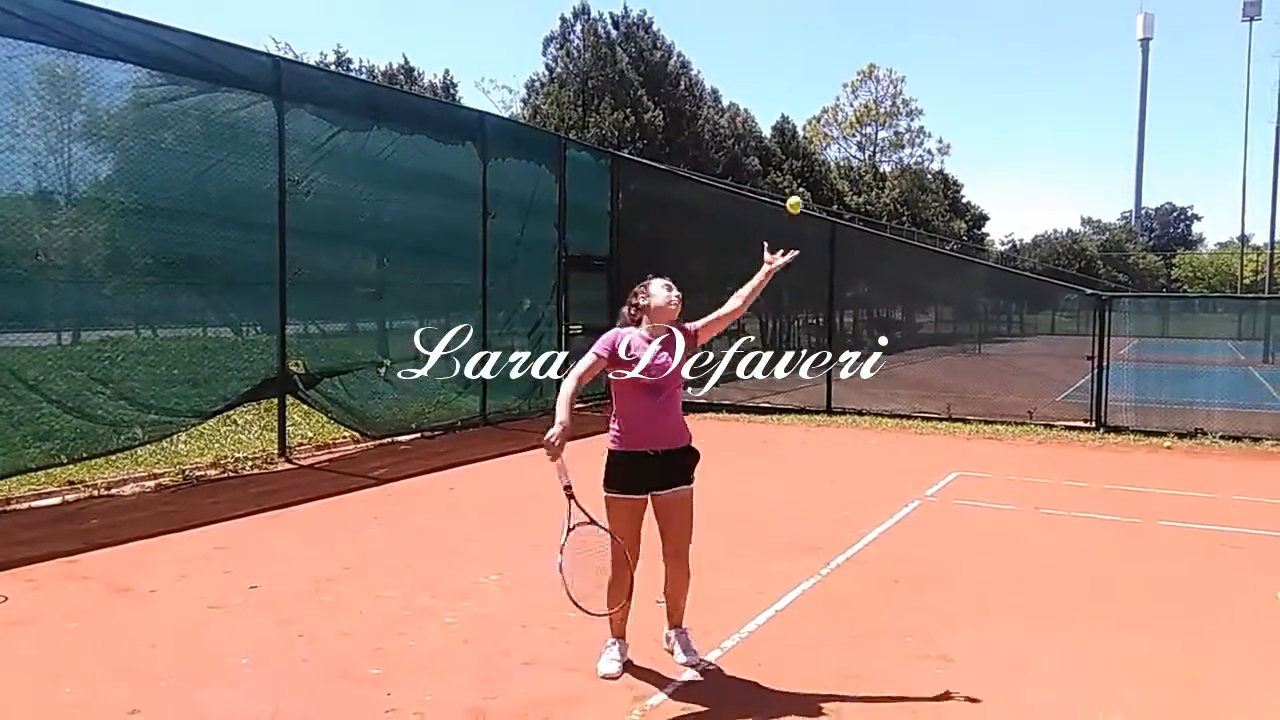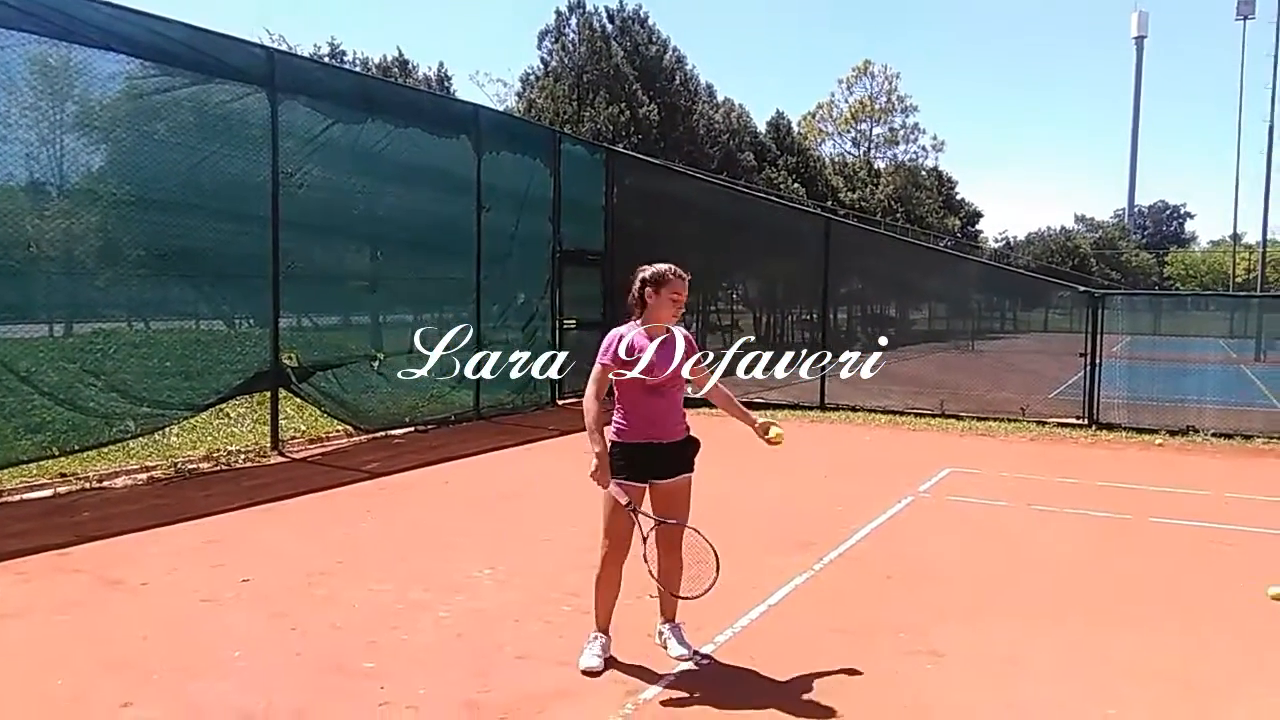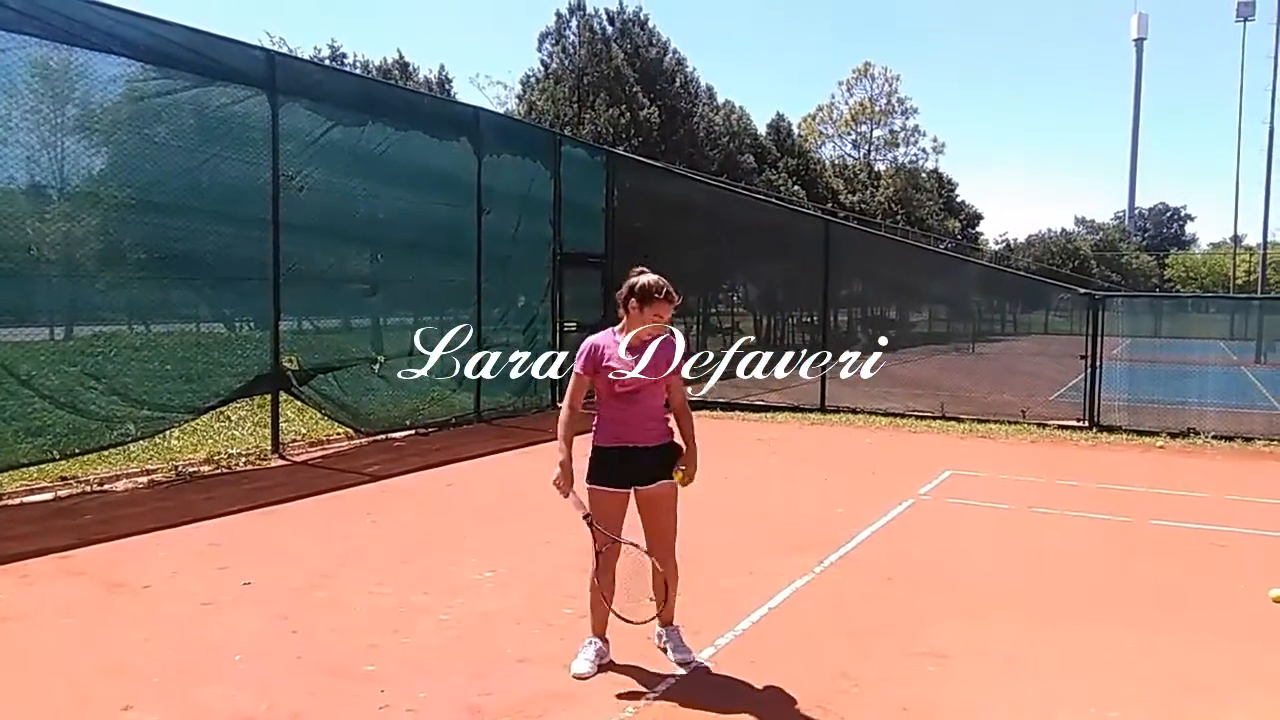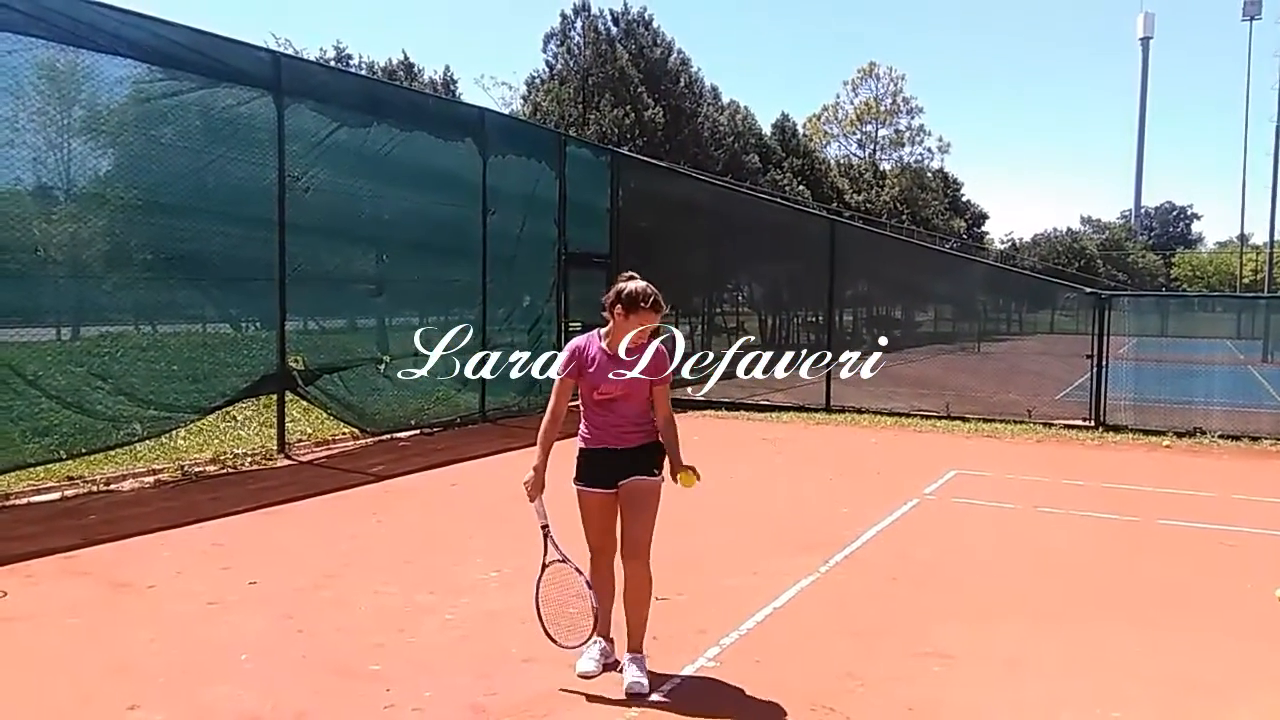
dt=0.3s
person 1, frame 1
left shoulder: (679, 337)
right shoulder: (617, 340)
left elbow: (729, 312)
right elbow: (572, 382)
left wrist: (767, 272)
right wrist: (560, 425)
left hip: (673, 460)
right hip: (626, 461)
left knee: (677, 558)
right knee: (624, 561)
left ankle: (676, 630)
right ankle: (616, 642)
person 1, frame 2
left shoulder: (680, 340)
right shoulder: (621, 338)
left elbow: (712, 388)
right elbow: (592, 396)
left wrist: (751, 421)
right wrist: (598, 452)
left hip: (674, 450)
right hip: (628, 452)
left knee: (671, 546)
right knee: (614, 549)
left ankle: (668, 625)
right ankle: (599, 636)
person 1, frame 3
left shoulder: (666, 348)
right shoulder: (597, 346)
left elbow: (679, 402)
right elbow: (571, 406)
left wrist: (689, 447)
right wrist: (564, 461)
left hip: (657, 455)
right hip: (608, 457)
left knee: (663, 553)
right knee: (604, 556)
left ankle: (667, 628)
right ankle: (597, 641)
person 1, frame 4
left shoulder: (656, 355)
right shoulder: (581, 349)
left elbow: (664, 415)
right elbow: (555, 412)
left wrist: (676, 458)
right wrist: (538, 466)
left hip: (641, 457)
right hip: (594, 458)
left knee: (636, 557)
right knee: (600, 556)
left ankle: (635, 654)
right ankle: (602, 641)
